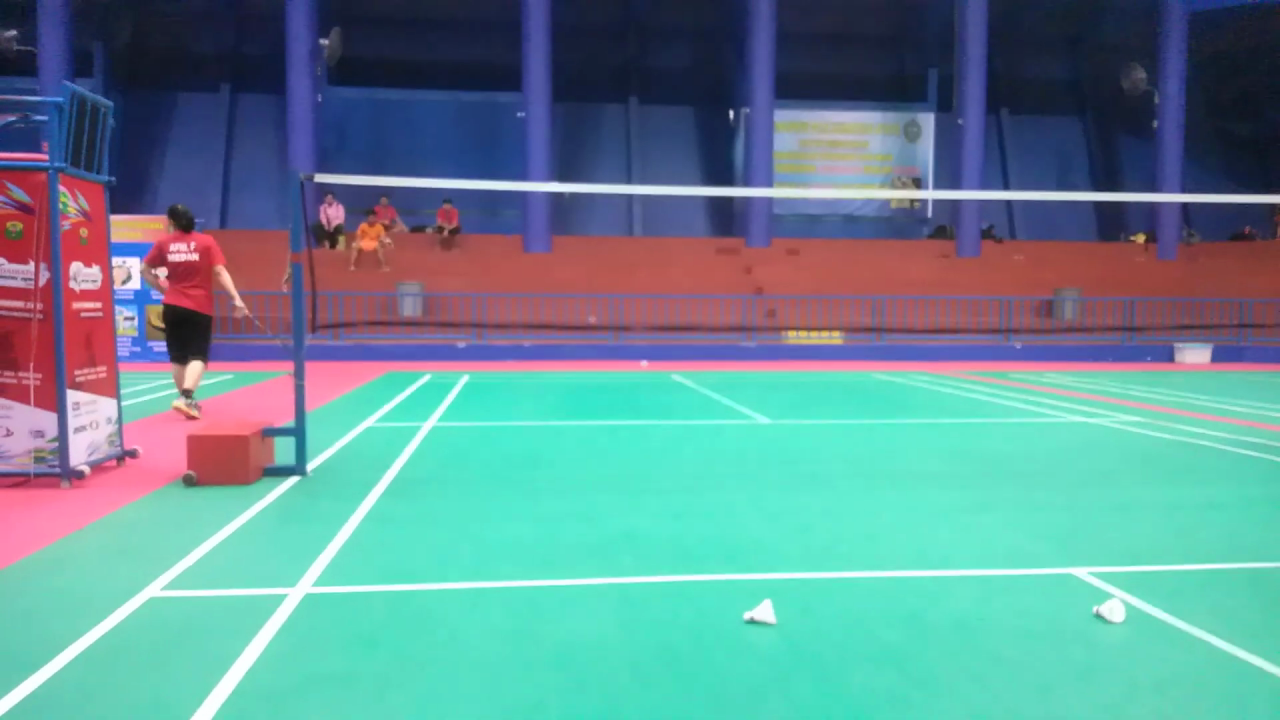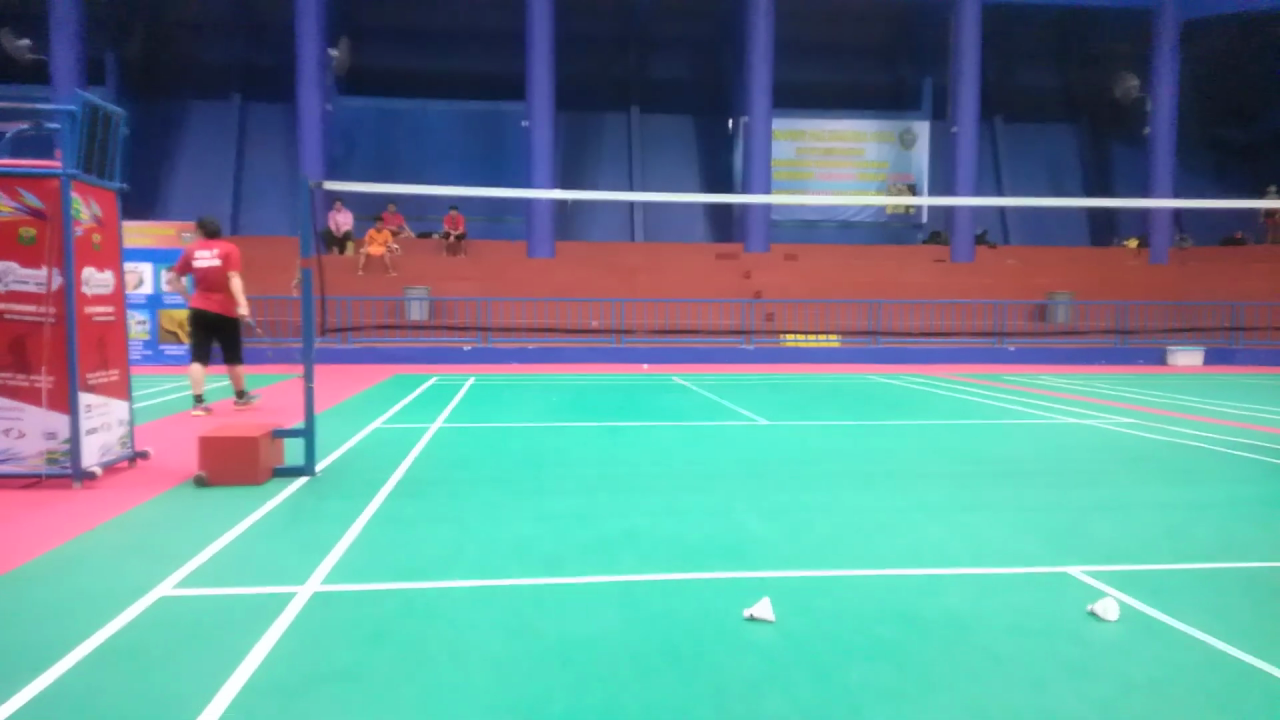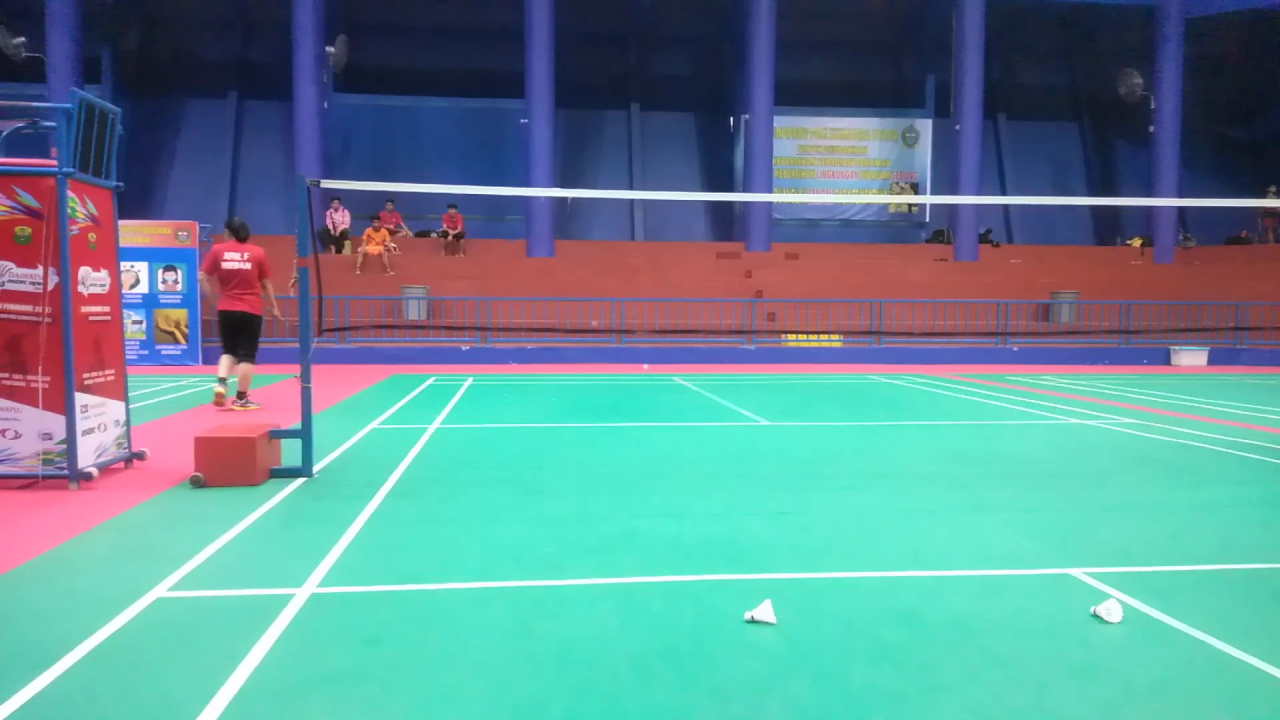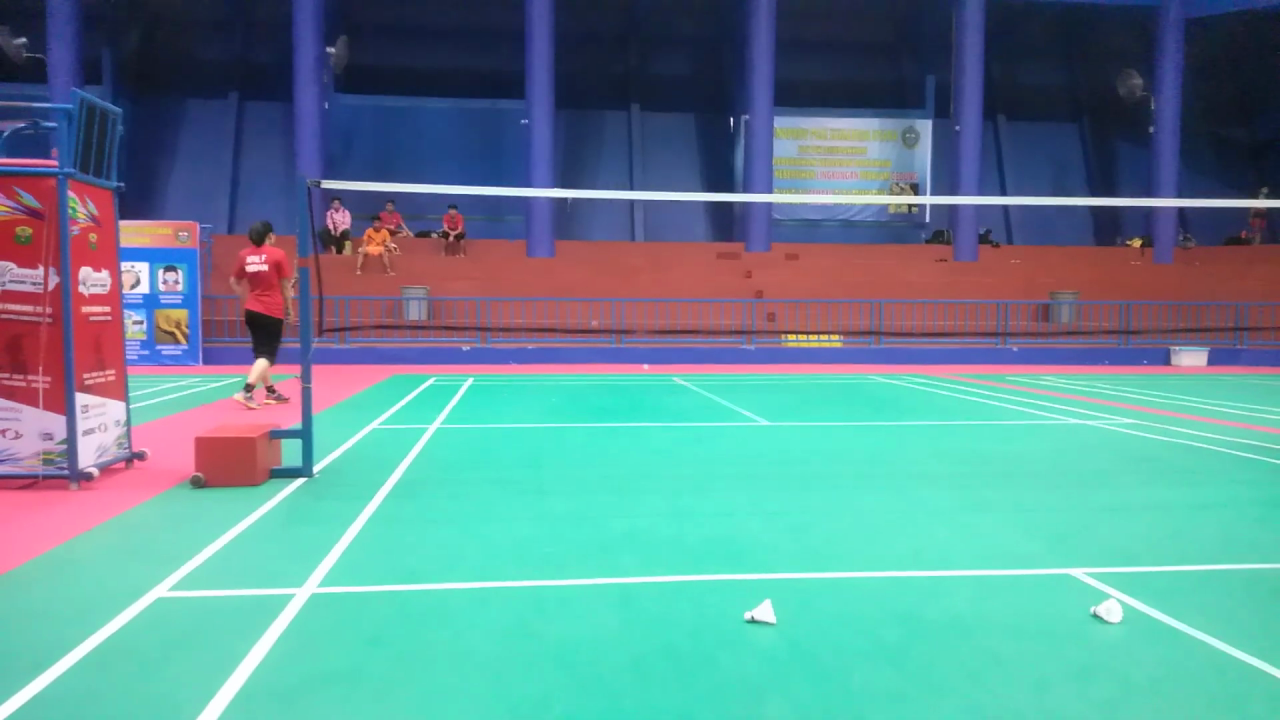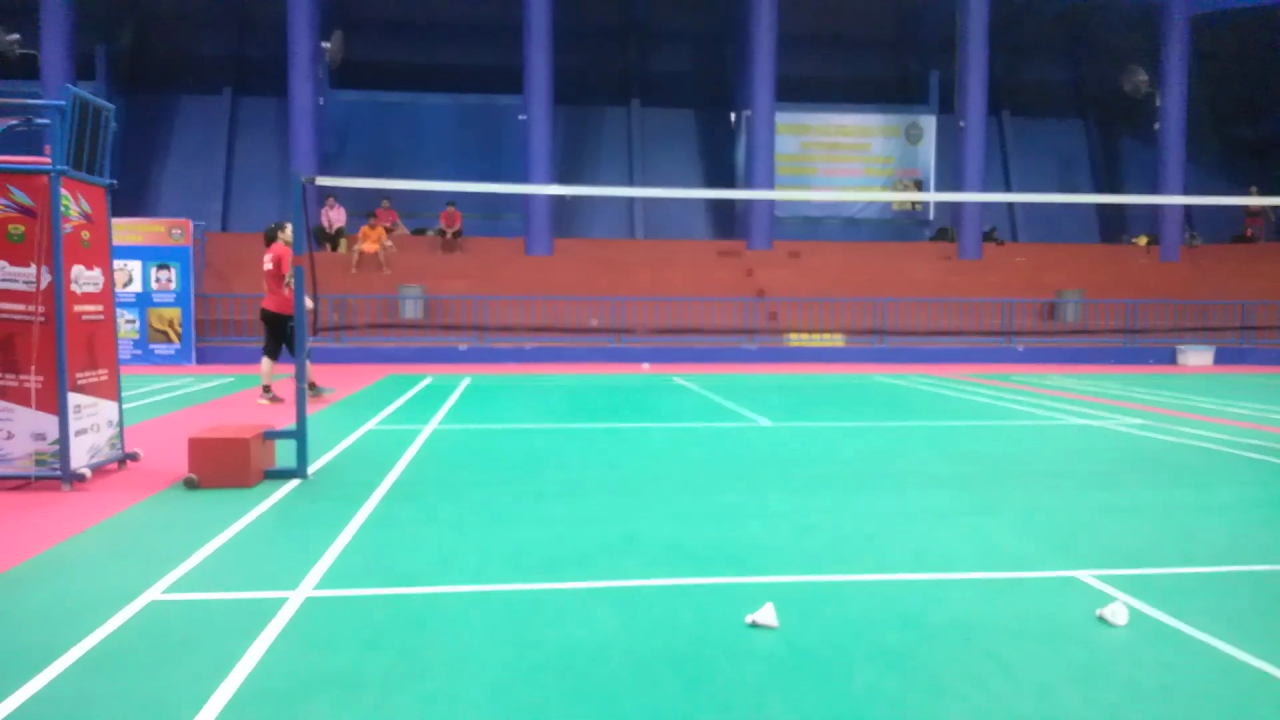
dt=0.5s
person 1, frame 1
left shoulder: (164, 243)
right shoulder: (207, 242)
left elbow: (145, 271)
right elbow: (221, 273)
right wrist: (236, 299)
left hip: (172, 307)
right hip: (200, 307)
left knee: (178, 355)
right knee: (199, 357)
left ankle: (185, 398)
right ankle: (184, 397)
person 1, frame 2
left shoulder: (192, 250)
right shoulder: (229, 249)
left elbow: (175, 279)
right elbow: (233, 278)
right wrist: (242, 305)
left hip: (199, 310)
right hip: (225, 310)
left knee: (198, 356)
right knee: (233, 356)
left ankle: (198, 402)
right ankle: (241, 397)
person 1, frame 3
left shoulder: (217, 250)
right shoulder: (258, 253)
left elbow: (203, 279)
right elbow: (266, 285)
left wrist: (216, 300)
right wrist: (274, 307)
left hip: (226, 310)
right hip: (251, 311)
left knee: (229, 351)
right knee: (247, 355)
left ankle: (221, 383)
right ankle: (240, 399)
person 1, frame 4
left shoulder: (244, 255)
right shoulder: (278, 254)
left elbow: (234, 282)
right elbow: (286, 285)
right wrist: (289, 308)
left hip: (251, 310)
right hip: (271, 312)
left knee: (261, 352)
right knee: (266, 354)
left ankle: (271, 392)
right ankle: (246, 391)
person 1, frame 5
left shoulder: (269, 252)
right shoulder: (284, 251)
right elbow: (290, 277)
right wrist: (304, 298)
left hip: (268, 308)
right hip: (285, 310)
left knee: (270, 350)
right knee: (299, 350)
left ankle: (266, 392)
right ankle: (312, 388)
